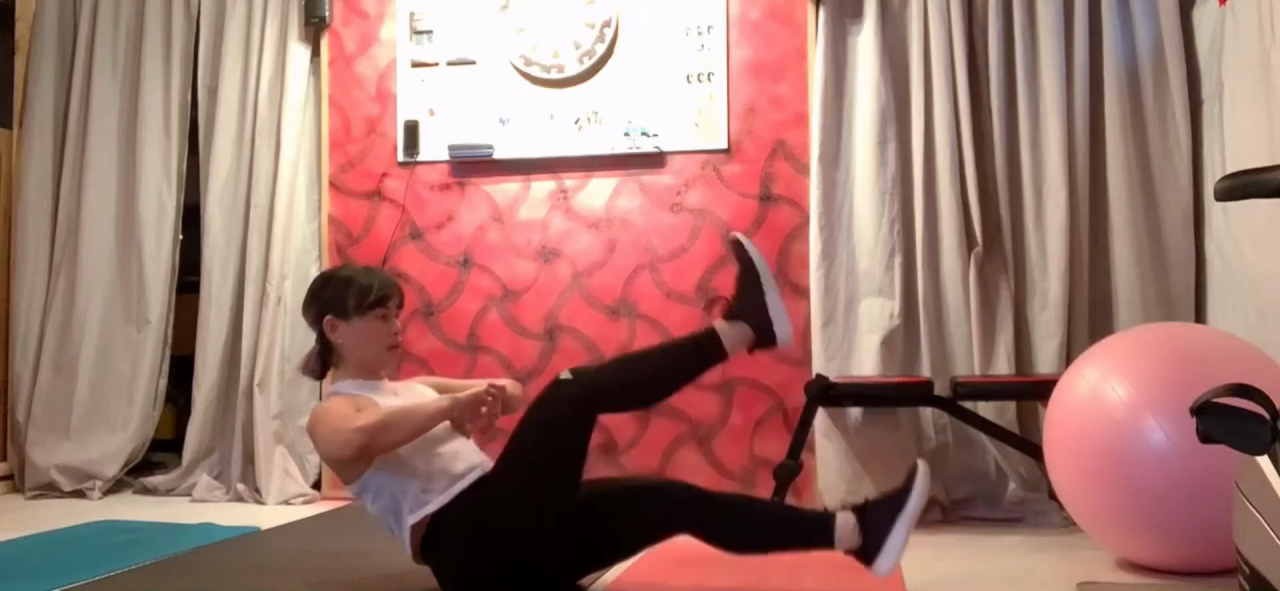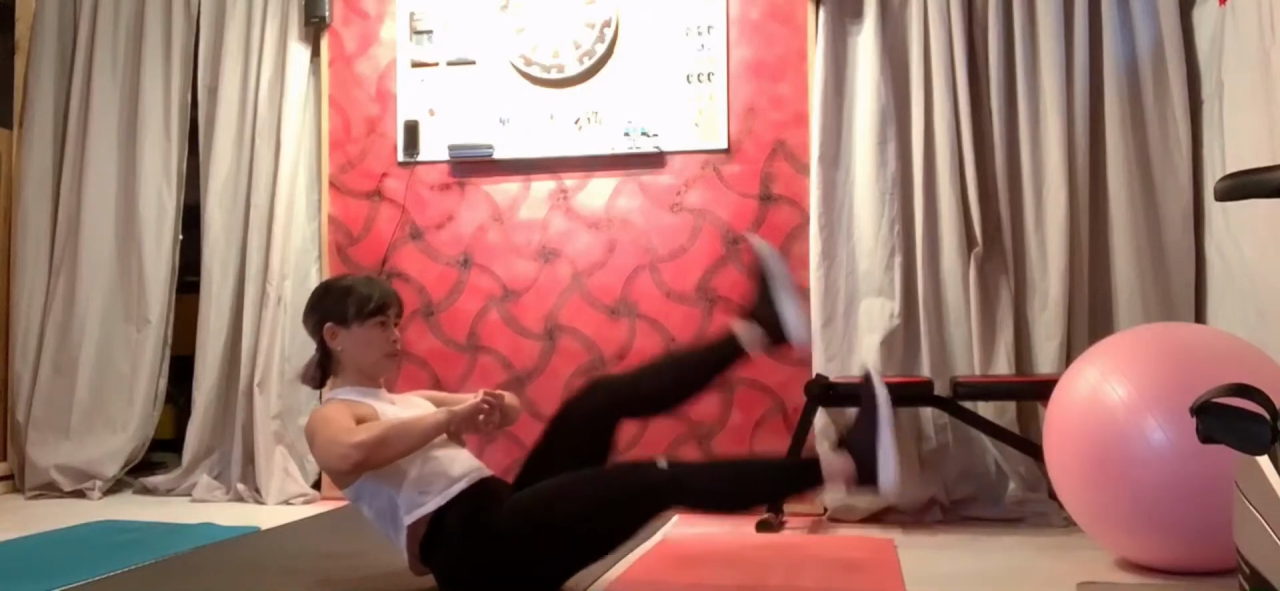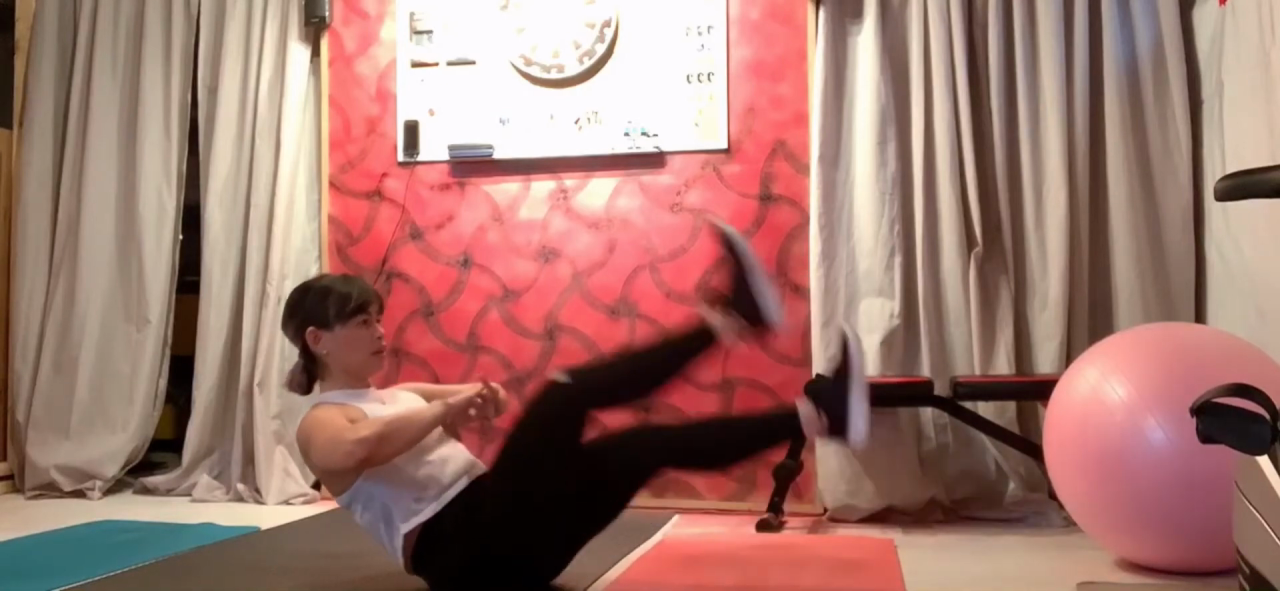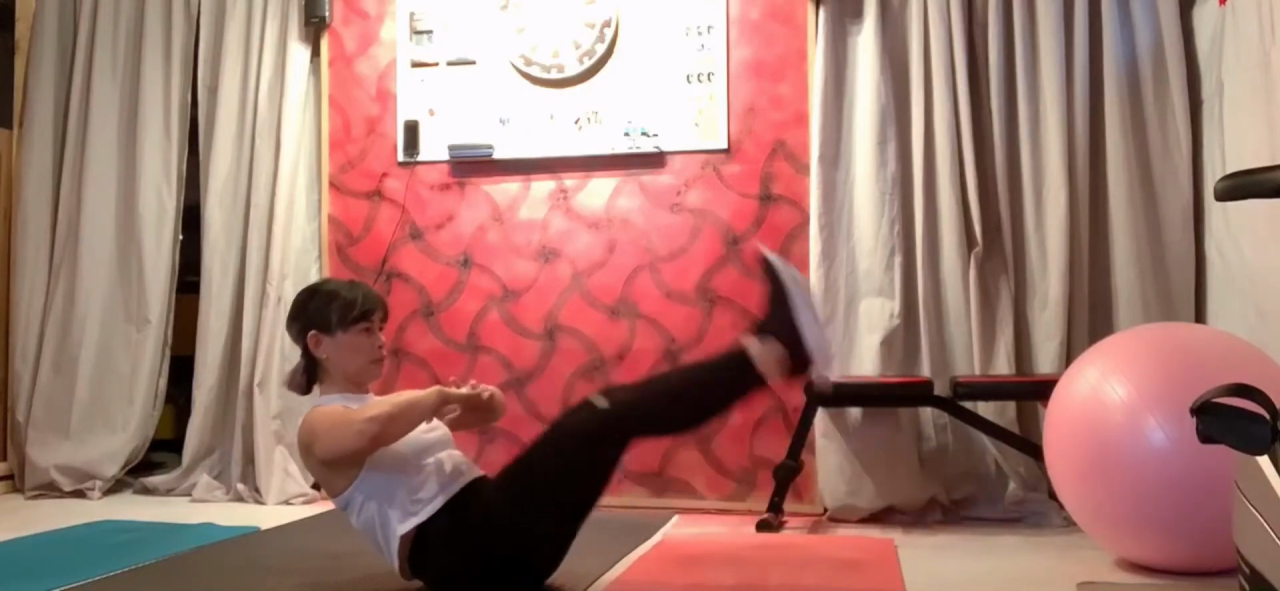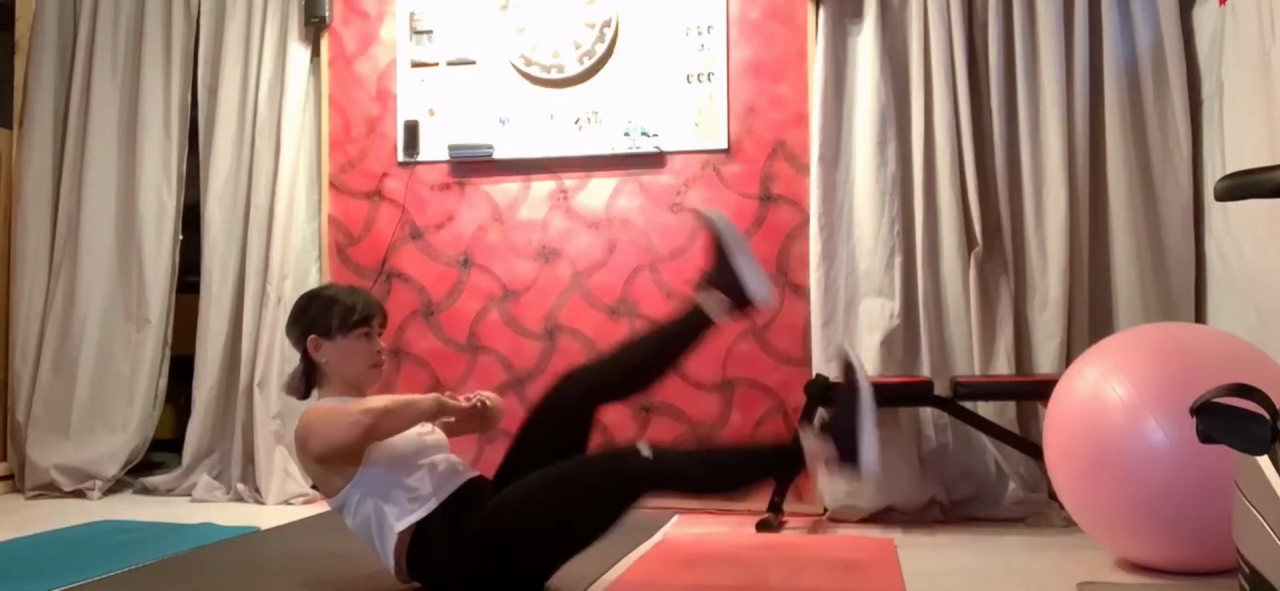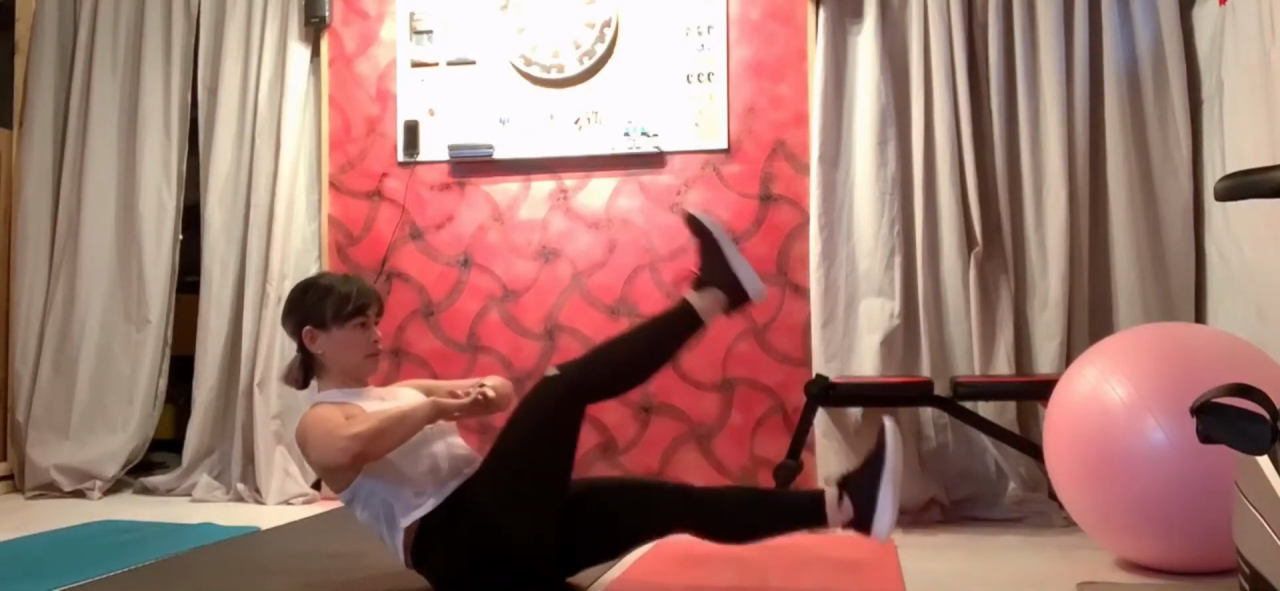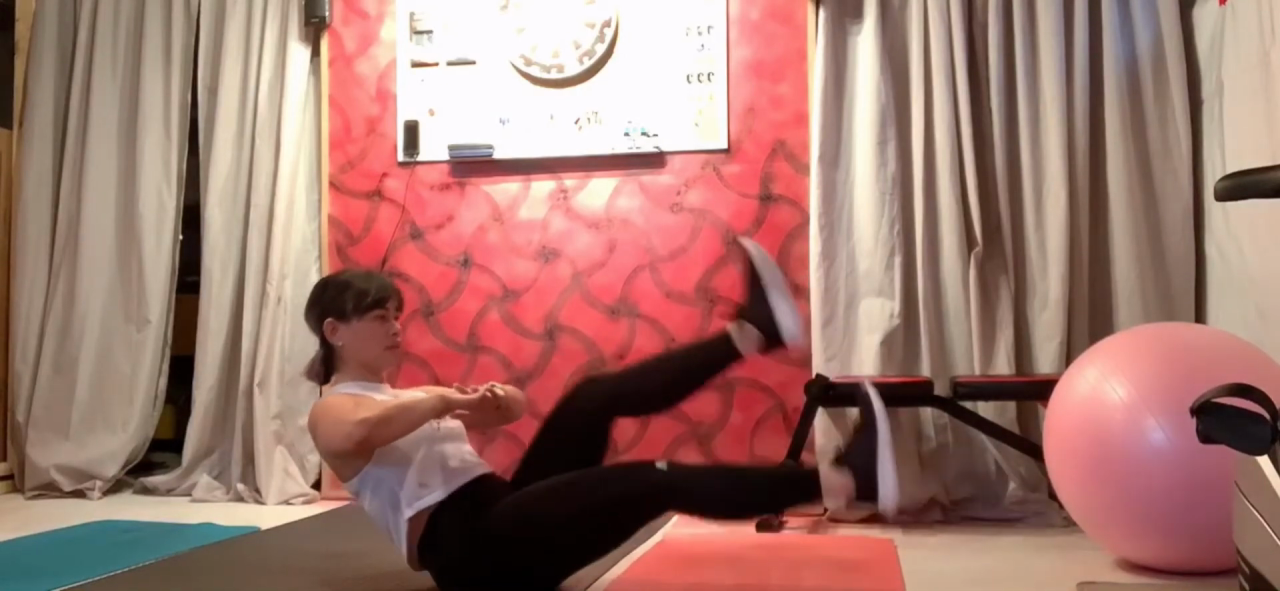
dt=0.7s
person 1, frame 1
left shoulder: (409, 390)
right shoulder: (332, 415)
left elbow: (511, 393)
right elbow: (352, 443)
left wrist: (490, 395)
right wrist: (451, 407)
left hip: (522, 537)
left knee: (676, 500)
right knee: (574, 390)
left ankle: (855, 534)
right ankle: (739, 331)
person 1, frame 2
left shoulder: (406, 399)
right shoulder: (331, 418)
left elbow: (510, 409)
right elbow: (349, 456)
left wrist: (486, 405)
right wrist: (447, 419)
left hip: (507, 521)
left knee: (602, 398)
right knee: (654, 478)
left ankle: (755, 331)
right ankle: (843, 466)
person 1, frame 3
left shoulder: (396, 396)
right shoulder: (321, 423)
left elbow: (475, 399)
right elbow: (350, 454)
left wrist: (481, 396)
right wrist: (445, 411)
left hip: (510, 537)
left knee: (650, 443)
right knee: (563, 396)
left ankle: (814, 415)
right ankle: (727, 321)
person 1, frame 4
left shoulder: (385, 407)
right shoulder: (322, 426)
left elbow: (489, 413)
right elbow: (367, 434)
left wrist: (476, 400)
right wrist: (439, 398)
left hip: (497, 531)
left knee: (608, 412)
right knee: (604, 414)
left ankle: (772, 353)
right ankle: (768, 356)
person 1, frame 5
left shoulder: (385, 408)
right shoulder: (317, 428)
left elbow: (484, 417)
right elbow: (362, 425)
left wrist: (473, 406)
right wrist: (438, 406)
left hip: (490, 518)
left knee: (578, 390)
right knee: (637, 464)
left ankle: (716, 301)
right ankle: (820, 449)
person 1, frame 6
left shoulder: (400, 393)
right shoulder: (320, 423)
left elbow: (504, 390)
right elbow: (349, 447)
left wrist: (481, 390)
right wrist: (436, 408)
left hip: (514, 538)
left knee: (674, 503)
right knee: (564, 384)
left ankle: (841, 505)
right ankle: (709, 299)
person 1, frame 7
left shoulder: (408, 400)
right shoulder: (332, 413)
left elbow: (517, 405)
right elbow: (358, 433)
left wrist: (490, 396)
right wrist: (442, 403)
left hip: (509, 519)
left knee: (595, 396)
right knee: (657, 481)
left ankle: (749, 333)
right ankle: (844, 480)
